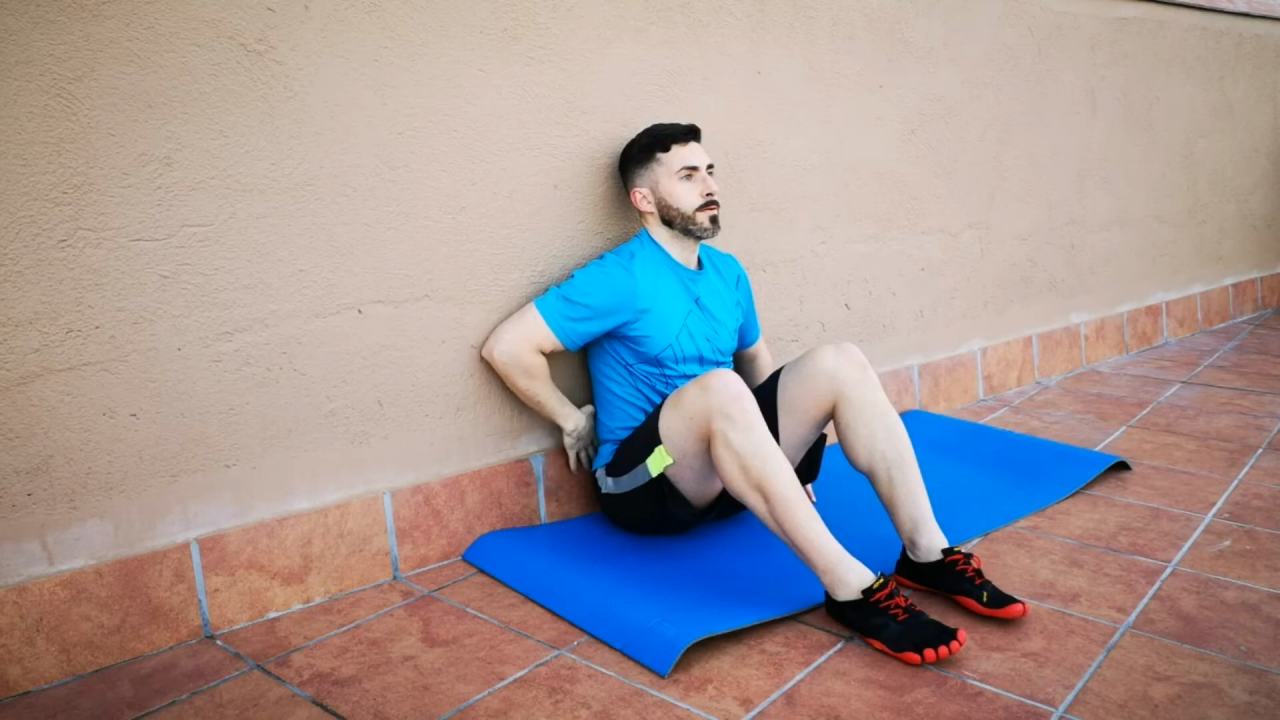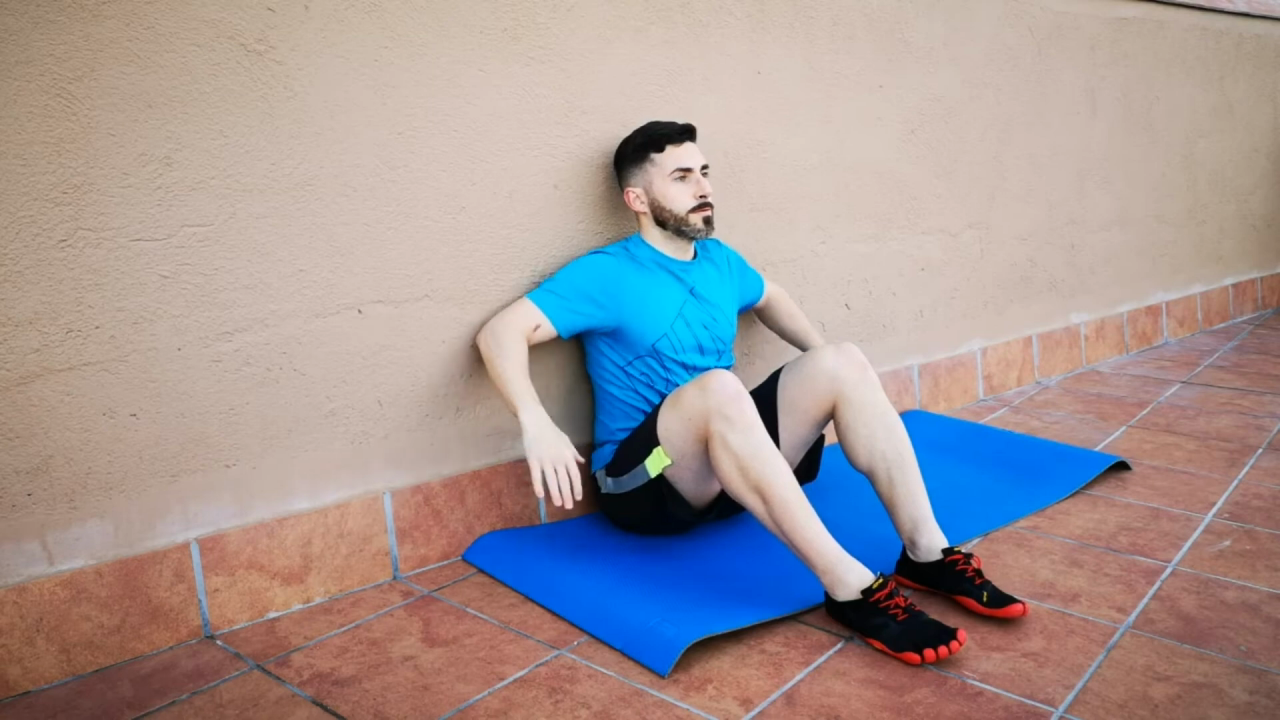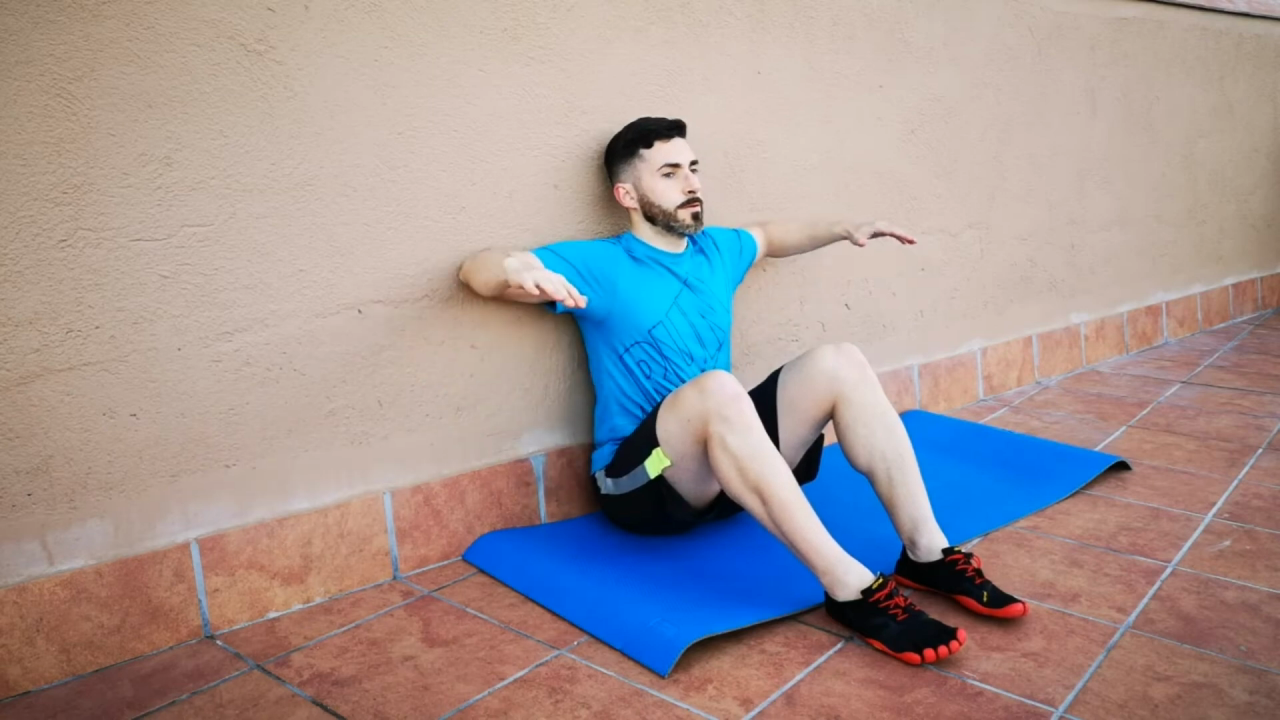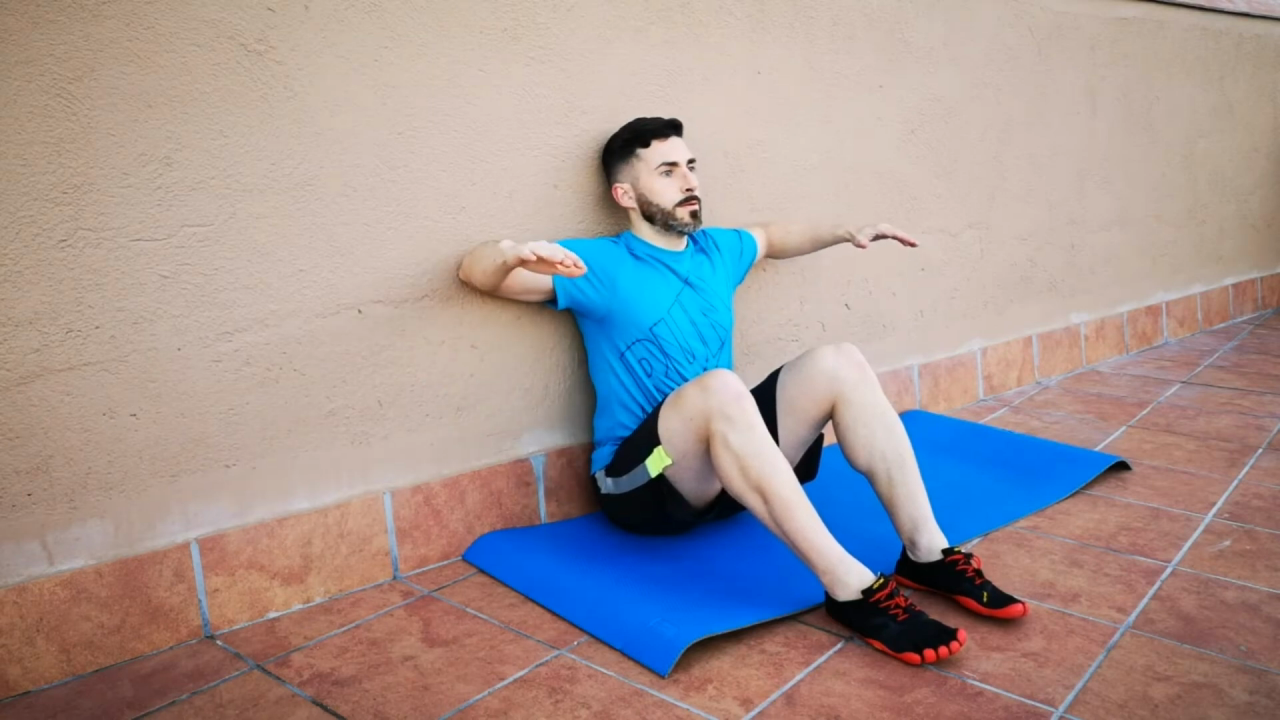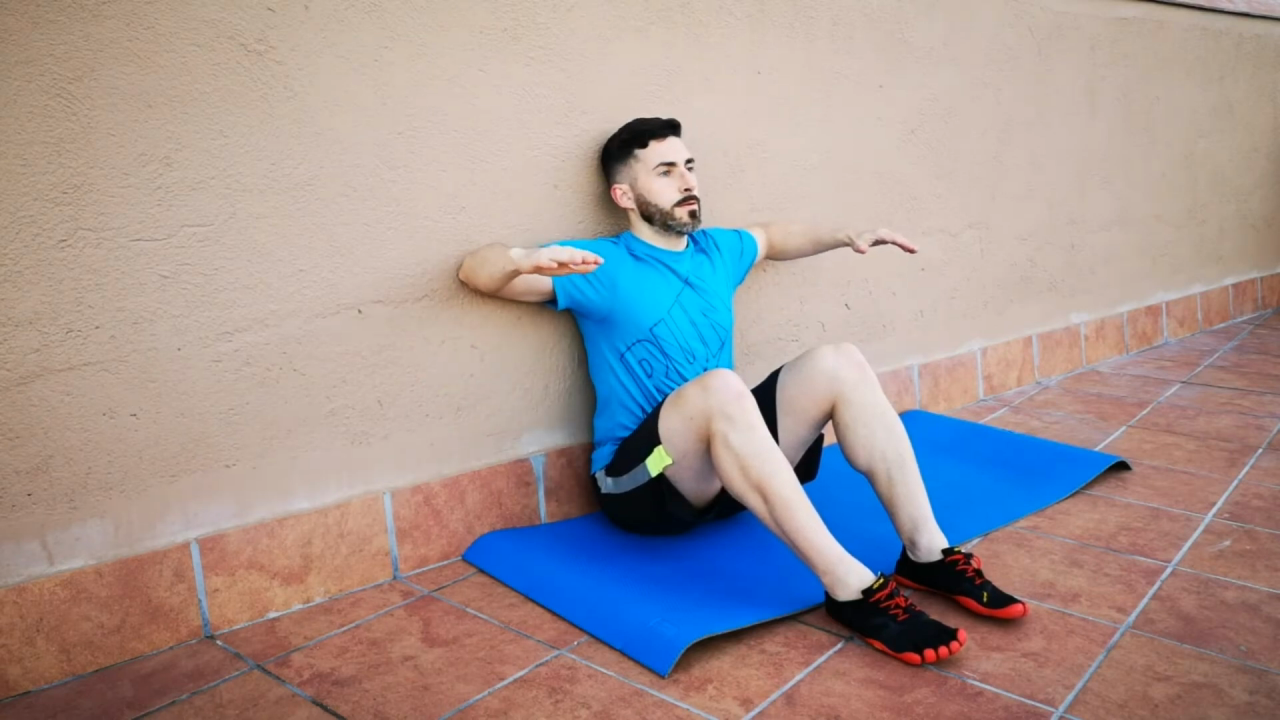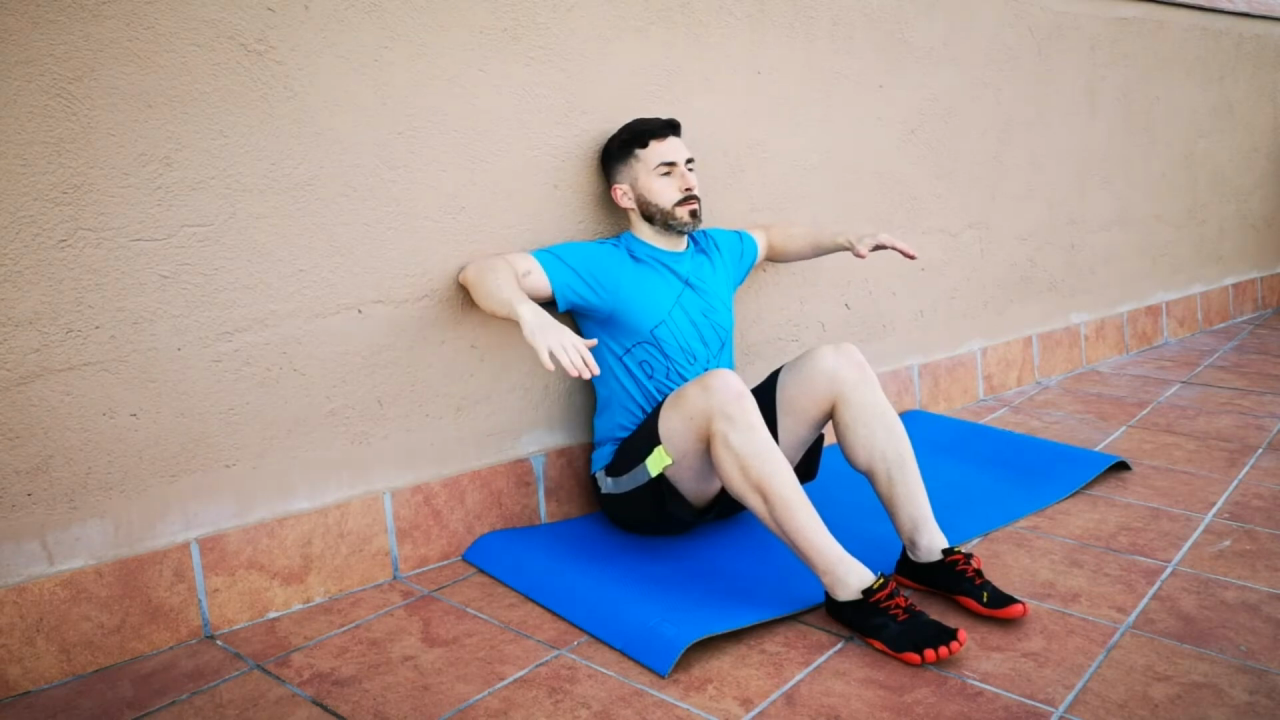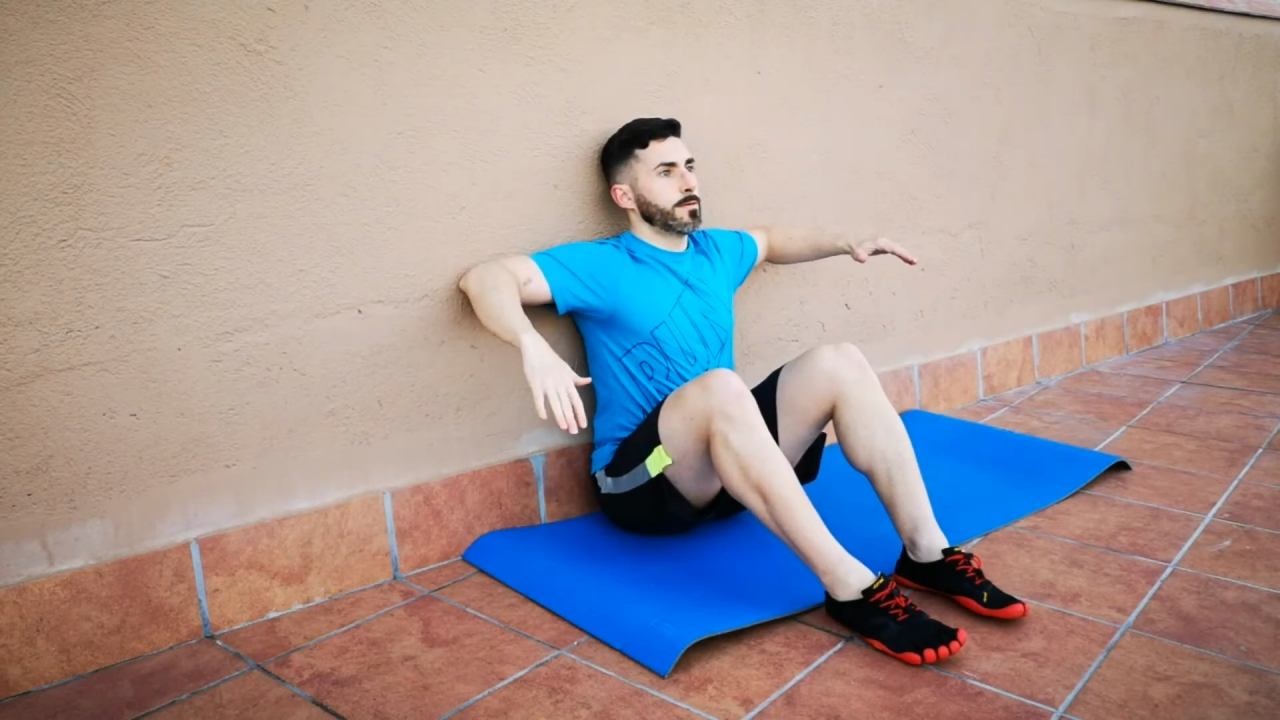
dt=0.7s
person 1, frame 1
left shoulder: (728, 272)
right shoulder: (619, 278)
left elbow: (755, 361)
right elbow: (505, 347)
left wrist: (783, 453)
right wrist: (573, 420)
left hip: (731, 470)
right hip: (643, 482)
left knee: (839, 362)
right knee: (720, 387)
left ankle: (926, 552)
right ankle: (852, 587)
person 1, frame 2
left shoulder: (721, 261)
right shoulder: (607, 275)
left elbow: (768, 297)
right elbow: (499, 332)
left wrist: (819, 353)
right wrist: (537, 423)
left hip: (732, 465)
right hip: (642, 482)
left knee: (841, 361)
right knee: (717, 386)
left ankle: (926, 552)
right ankle: (851, 587)
person 1, frame 3
left shoulder: (715, 250)
right shoulder: (599, 265)
left elbow: (769, 236)
right elbow: (474, 272)
left wrist: (842, 231)
right wrist: (518, 268)
left hip: (728, 466)
right hip: (642, 483)
left knee: (839, 363)
right knee: (717, 388)
left ankle: (927, 552)
right ankle: (851, 587)
person 1, frame 4
left shoulder: (717, 250)
right shoulder: (601, 265)
left elbow: (771, 236)
right elbow: (473, 270)
left wrist: (844, 234)
right wrist: (512, 252)
left hip: (729, 465)
right hip: (642, 483)
left knee: (839, 363)
right knee: (719, 388)
left ankle: (926, 553)
right ankle: (851, 588)
person 1, frame 5
left shoulder: (717, 251)
right shoulder: (603, 266)
left elbow: (771, 237)
right elbow: (474, 270)
left wrist: (844, 238)
right wrist: (525, 259)
left hip: (730, 467)
right hip: (641, 483)
left knee: (839, 363)
right knee: (720, 386)
left ankle: (926, 552)
right ankle: (851, 587)
person 1, frame 6
left shoulder: (717, 251)
right shoulder: (601, 266)
left elbow: (771, 239)
right elbow: (481, 272)
left wrist: (845, 241)
right wrist: (533, 315)
left hip: (732, 465)
right hip: (641, 483)
left knee: (839, 363)
right knee: (720, 387)
left ankle: (926, 552)
right ankle: (850, 587)
person 1, frame 7
left shoulder: (717, 252)
right shoulder: (601, 267)
left elbow: (772, 240)
right elbow: (484, 278)
left wrist: (845, 244)
right wrist: (535, 348)
left hip: (730, 466)
right hip: (641, 483)
left knee: (839, 362)
right knee: (720, 387)
left ankle: (927, 553)
right ankle: (851, 587)
